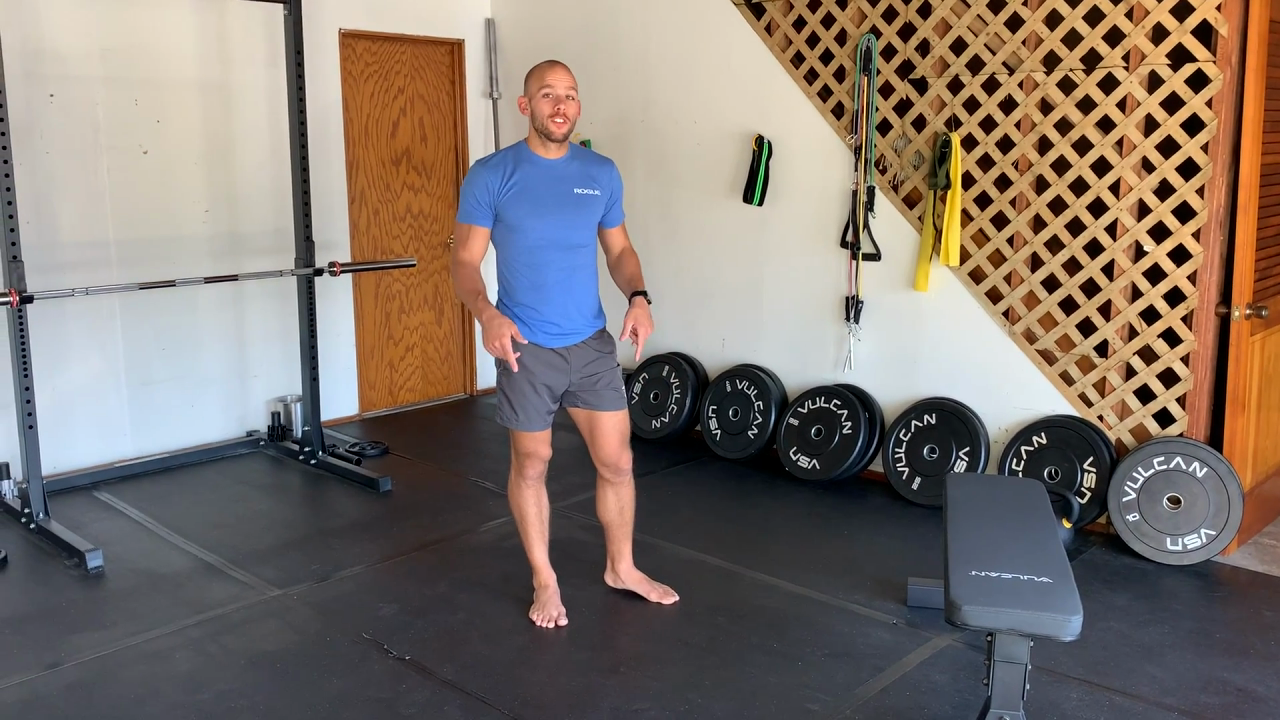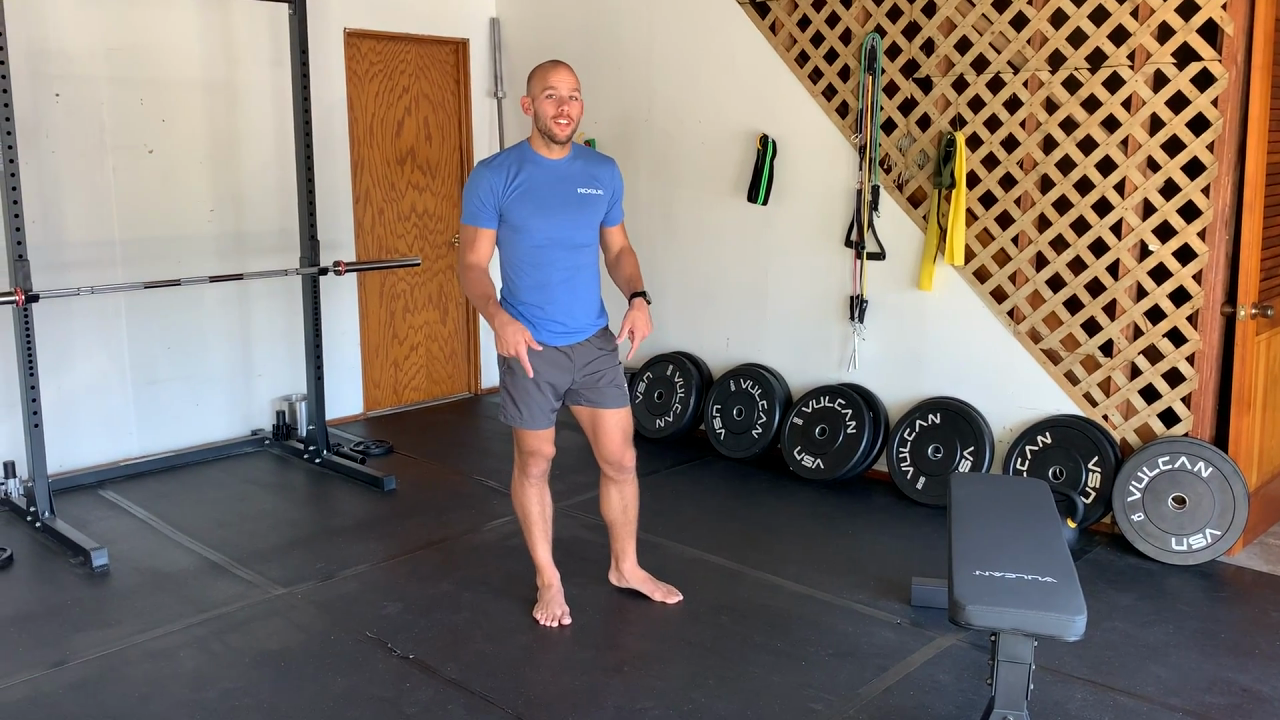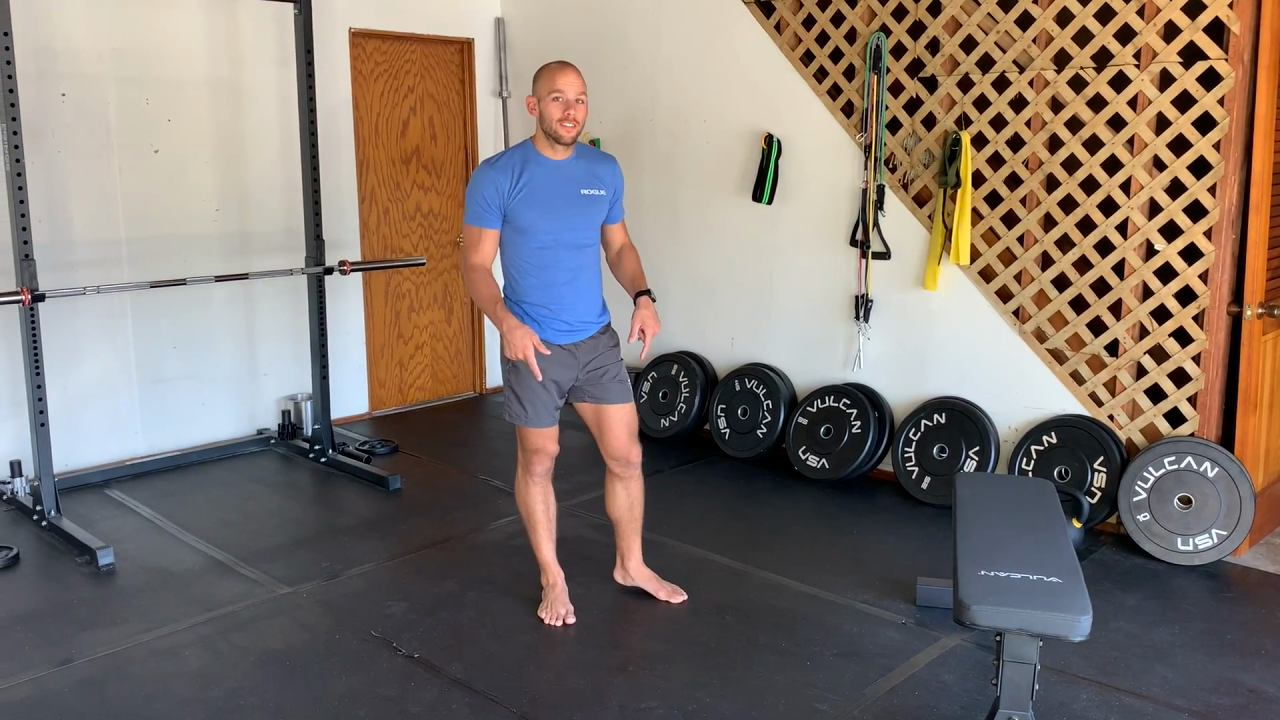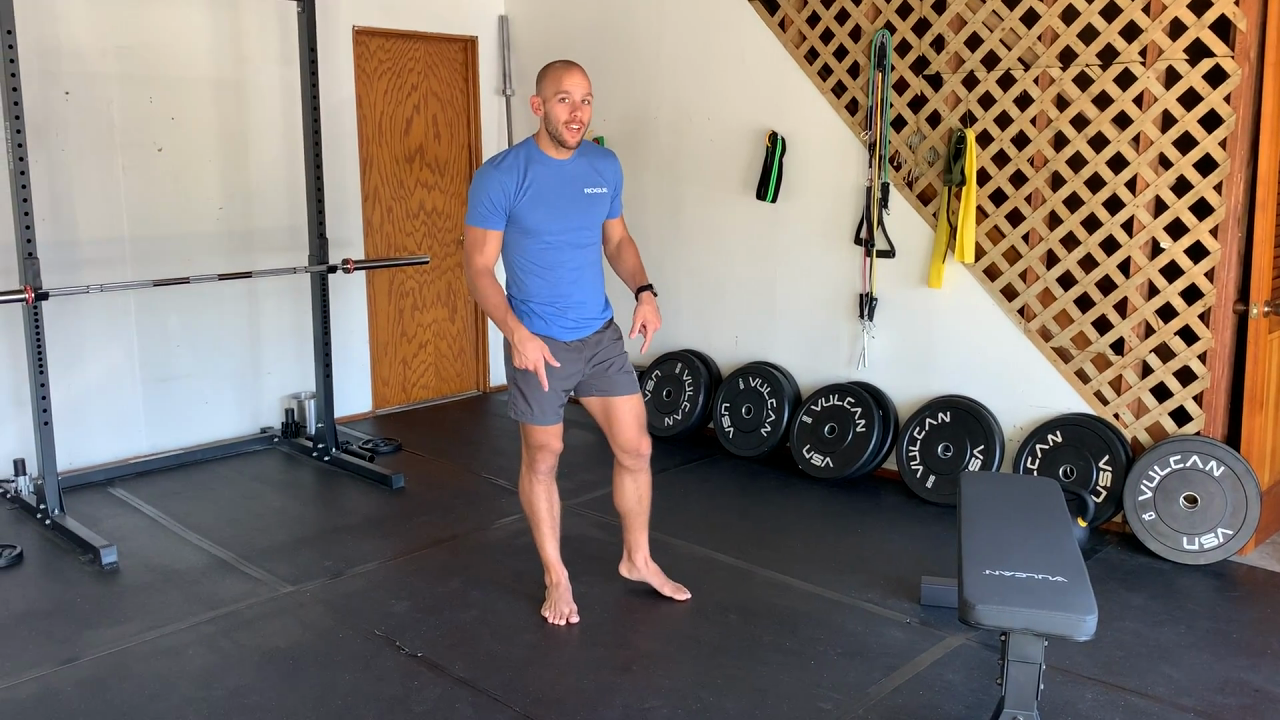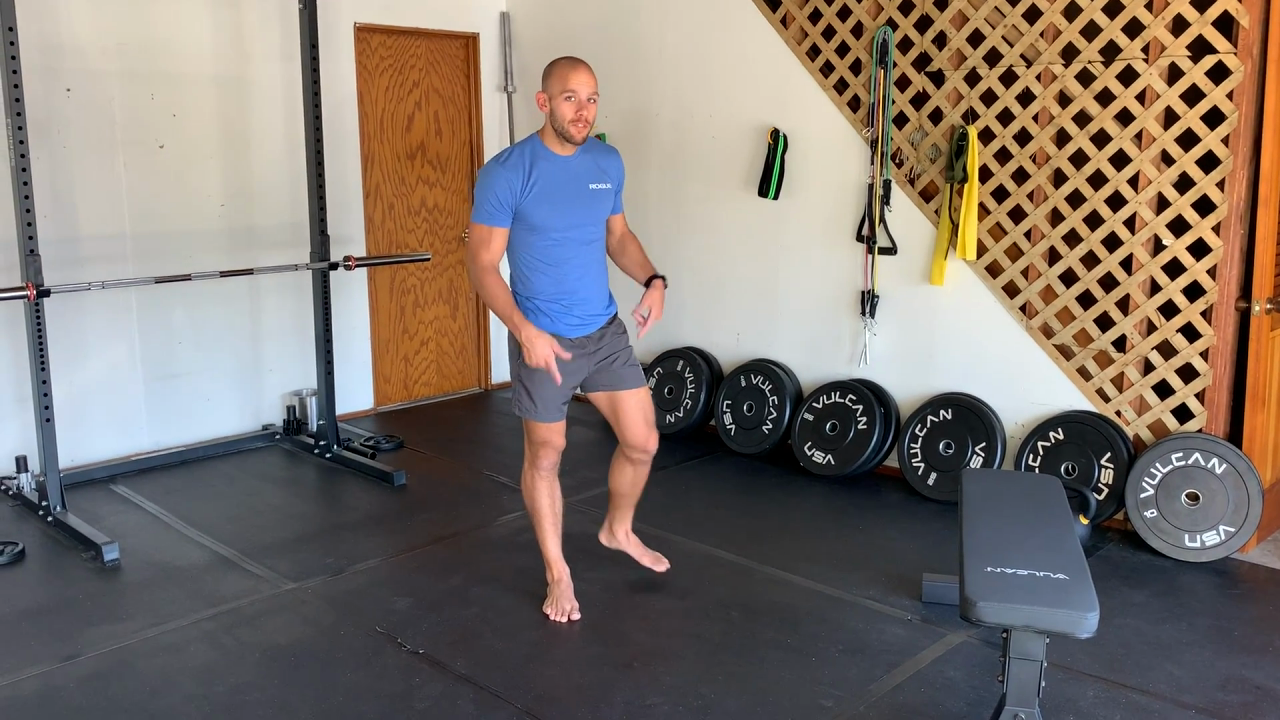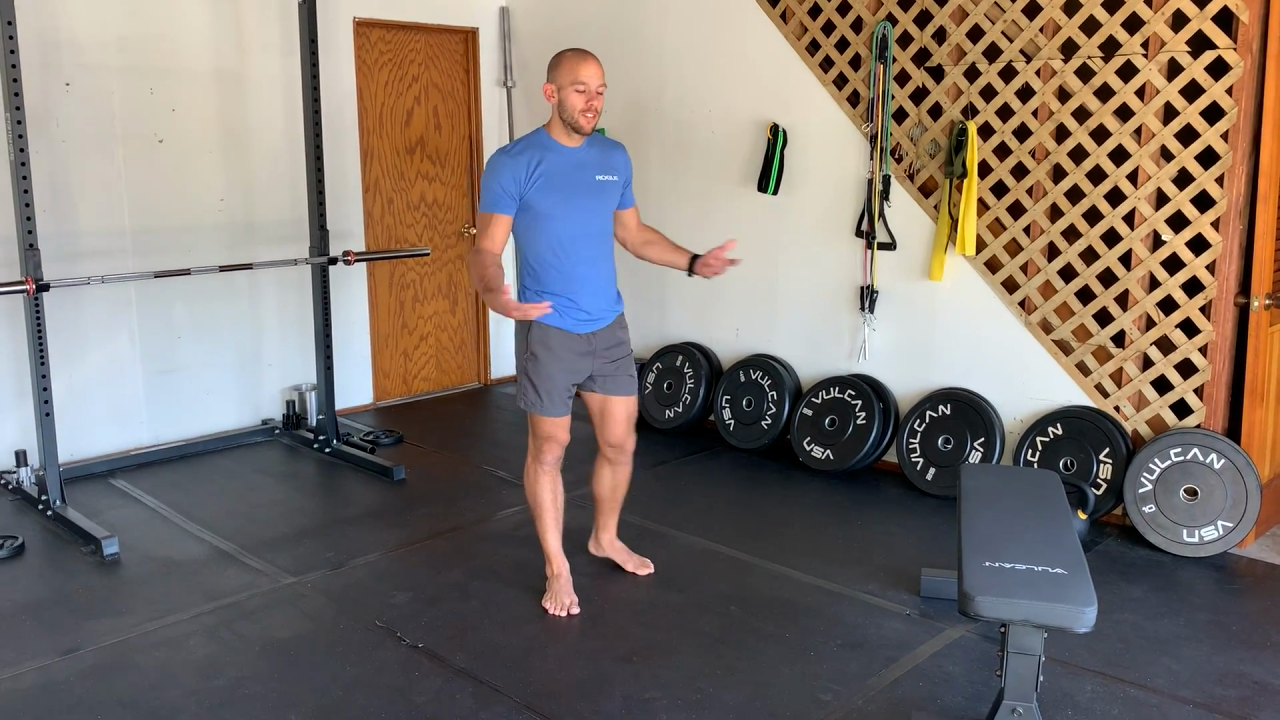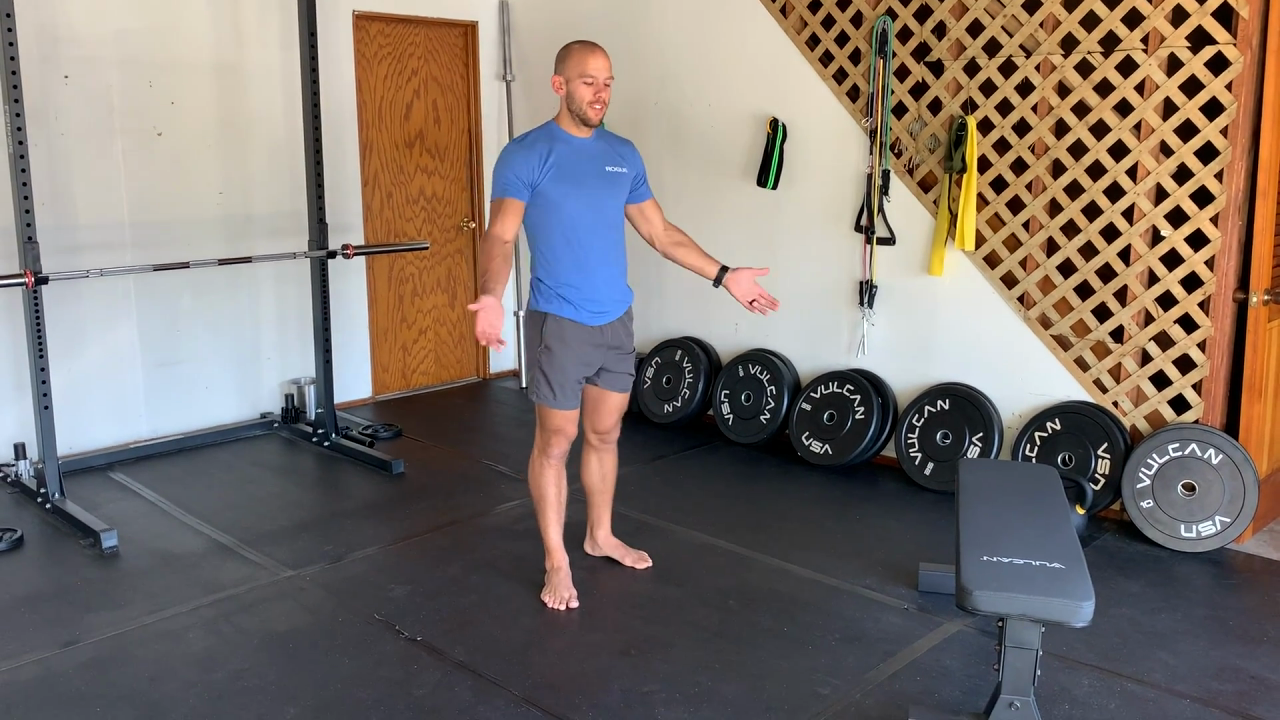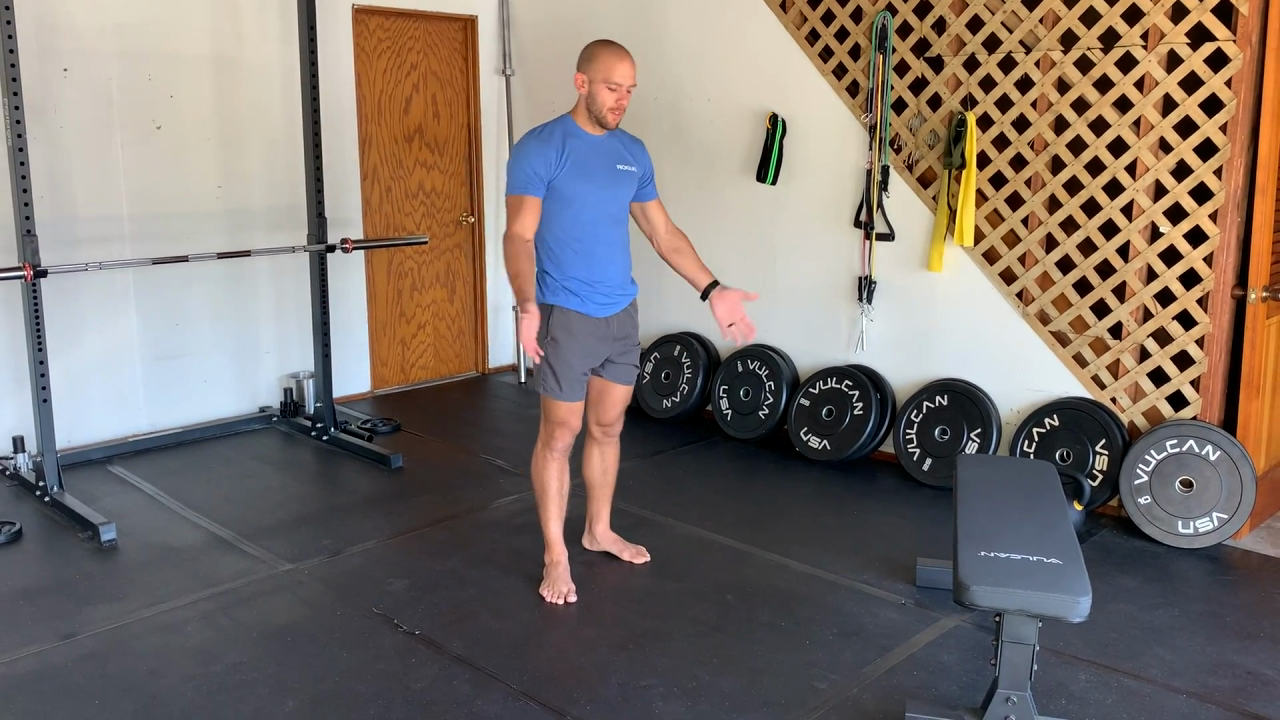
dt=0.2s
person 1, frame 1
left shoulder: (602, 172)
right shoulder: (490, 175)
left elbow: (619, 248)
right elbow: (465, 259)
left wrist: (638, 299)
right wrist: (487, 314)
left hip: (593, 343)
right hip: (526, 348)
left knee: (617, 462)
right knee: (531, 465)
left ankle: (622, 567)
right ankle: (544, 580)
person 1, frame 2
left shoulder: (603, 171)
right shoulder: (493, 176)
right elbow: (472, 262)
left wrist: (637, 299)
right wrist: (498, 318)
left hip: (595, 342)
right hip: (530, 347)
left knee: (620, 460)
right knee: (534, 464)
left ankle: (625, 566)
right ankle: (548, 579)
person 1, frame 3
left shoulder: (604, 170)
right shoulder: (496, 176)
right elbow: (476, 263)
left wrist: (642, 297)
right wrist: (508, 323)
left hip: (597, 339)
right hip: (534, 345)
left knee: (626, 455)
right knee: (538, 462)
left ankle: (631, 564)
right ankle: (552, 578)
person 1, frame 4
left shoulder: (605, 165)
right shoulder: (499, 176)
right elbow: (479, 265)
left wrist: (644, 291)
right wrist: (517, 333)
left hip: (601, 335)
right hip: (538, 342)
left knee: (636, 448)
right knee: (542, 459)
left ankle: (637, 559)
right ankle: (556, 577)
person 1, frame 5
left shoulder: (608, 162)
right shoulder: (506, 172)
right elbow: (483, 262)
left wrist: (649, 279)
right wrist: (523, 330)
left hip: (606, 330)
right hip: (543, 338)
left knee: (642, 441)
right knee: (545, 456)
left ankle: (618, 529)
right ankle: (558, 573)
person 1, frame 6
left shoulder: (615, 158)
right shoulder: (513, 164)
left elbow: (632, 231)
right elbow: (488, 247)
left wrist: (694, 262)
right wrist: (498, 297)
left hip: (610, 328)
right hip: (550, 333)
left knee: (619, 443)
right knee: (549, 450)
left ankle: (606, 537)
right ankle: (556, 567)
person 1, frame 7
left shoulder: (624, 154)
right shoulder: (525, 155)
left elbow: (659, 231)
right elbow: (499, 236)
left wrist: (724, 275)
right wrist: (491, 296)
left hip: (616, 321)
right hip: (559, 324)
left knee: (604, 436)
right knee: (556, 442)
left ankle: (600, 536)
right ankle: (556, 561)
person 1, frame 8
left shoulder: (633, 152)
right shoulder: (539, 148)
left elbow: (662, 232)
right elbow: (520, 235)
left wrist: (713, 290)
right wrist: (526, 304)
left hip: (622, 314)
right hip: (566, 317)
left knee: (607, 428)
right knee: (560, 435)
left ankle: (598, 530)
right ankle: (555, 555)
